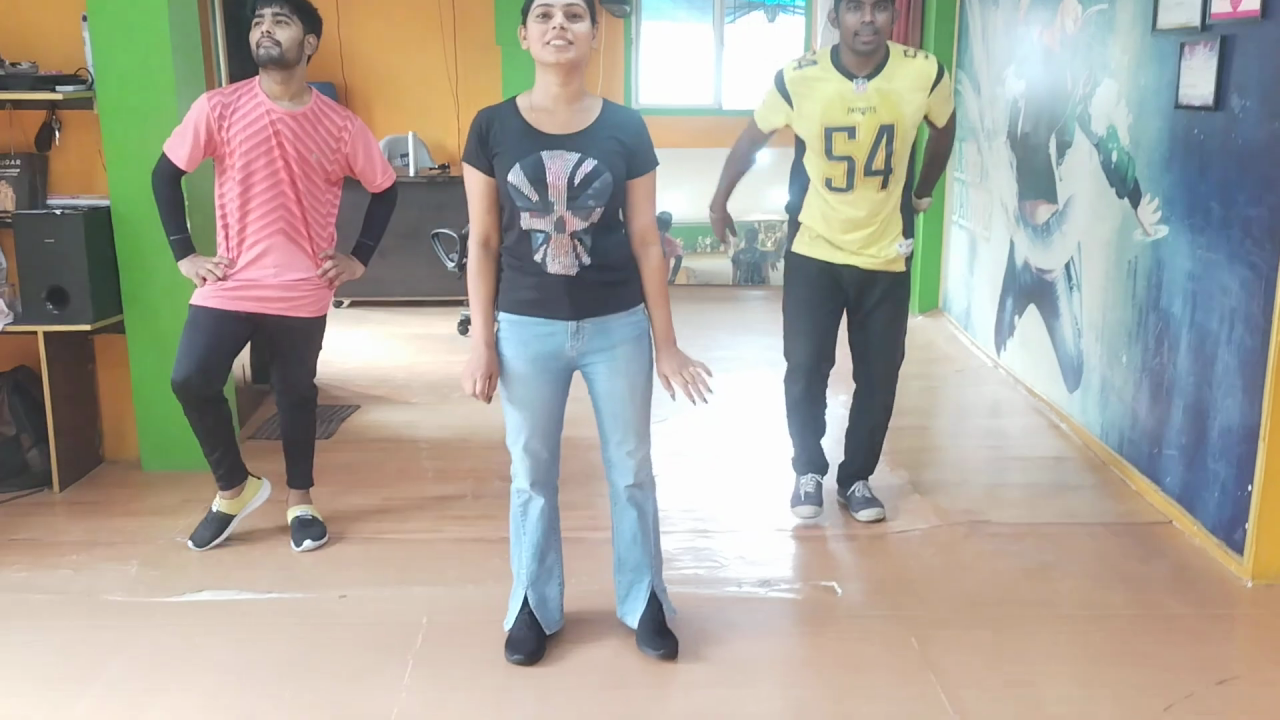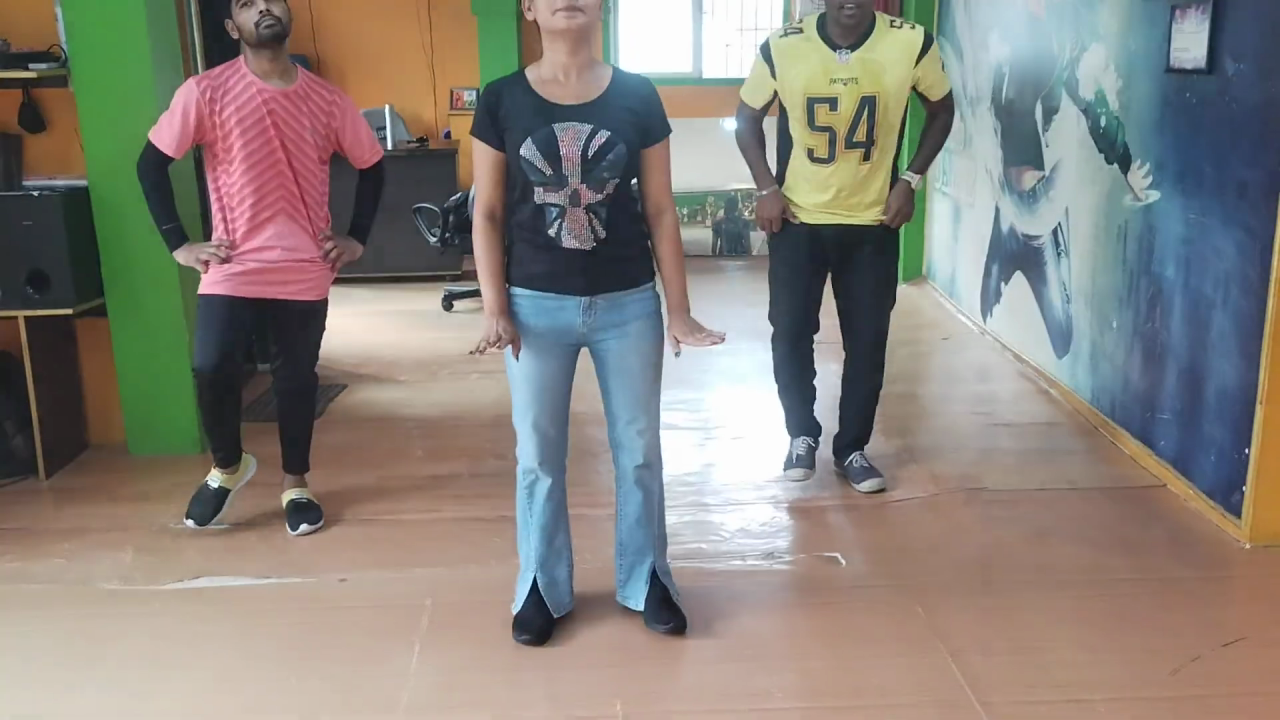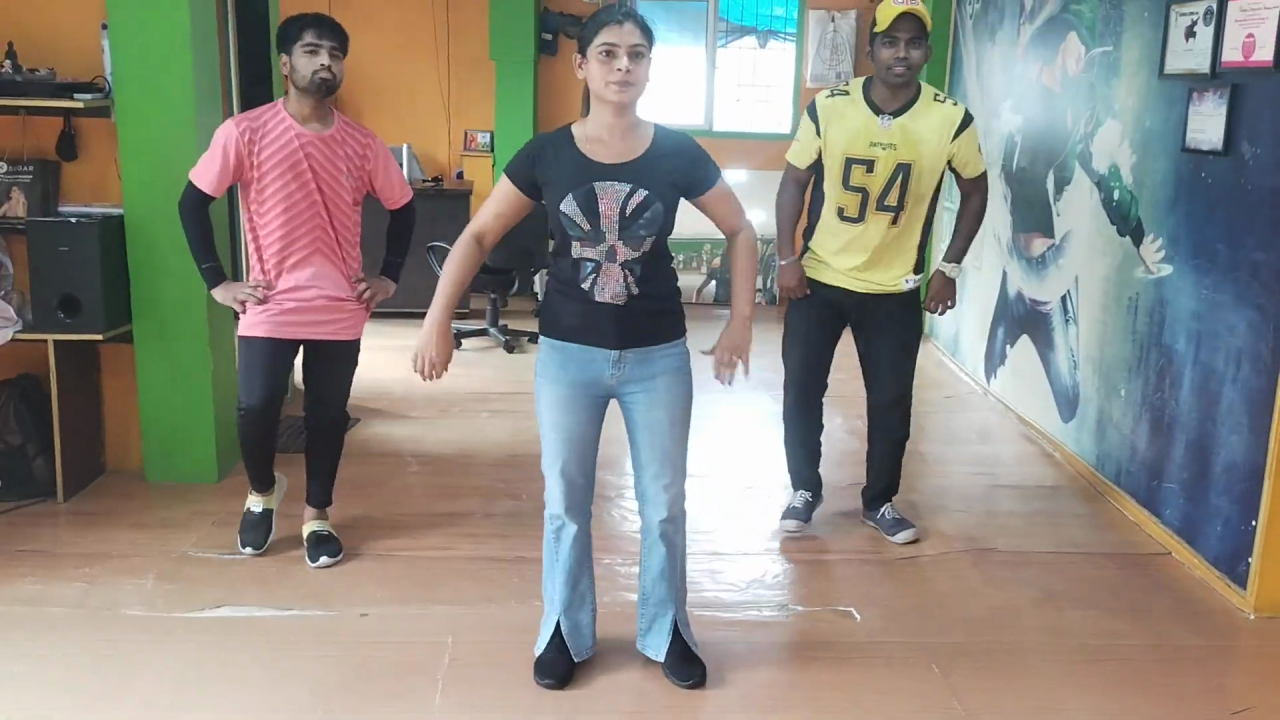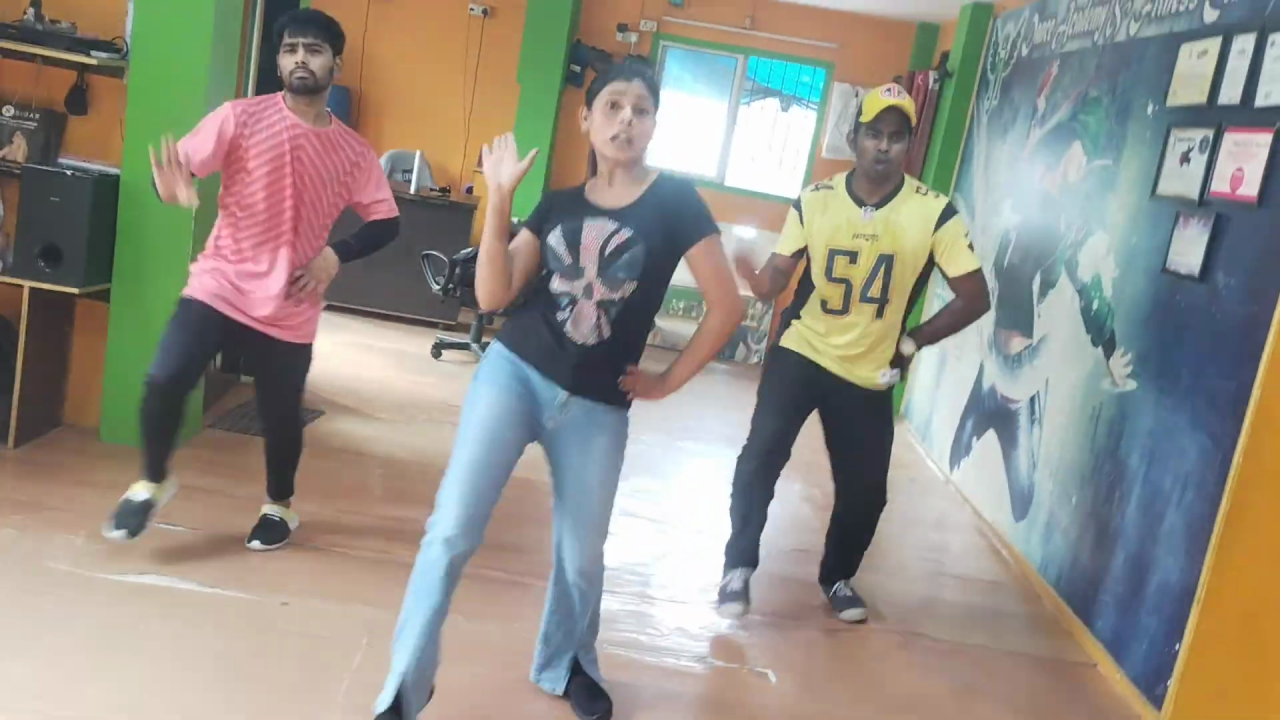
dt=1s
person 1, frame 1
left shoulder: (626, 129)
right shoulder: (492, 127)
left elbow: (645, 241)
right elbow: (483, 243)
left wrist: (665, 342)
right wrist: (482, 343)
left hip: (616, 327)
right hip: (527, 328)
left knee: (630, 469)
right knee: (531, 475)
left ankle: (643, 600)
right ankle: (533, 606)
person 1, frame 2
left shoulder: (637, 96)
right shoulder: (501, 99)
left elbow: (660, 210)
right elbow: (488, 214)
left wrist: (678, 309)
right wrist: (495, 309)
left hip: (627, 302)
right hip: (538, 303)
left knee: (638, 447)
right knee: (538, 453)
left ankle: (646, 578)
right ankle: (541, 586)
person 1, frame 3
left shoulder: (678, 152)
right shoulder: (547, 154)
left elbow: (741, 233)
right elbow: (478, 236)
left wrist: (740, 322)
right wrist: (436, 320)
left hip: (657, 357)
right hip: (568, 354)
left knee: (663, 503)
right knee: (565, 502)
left ankle: (665, 632)
right ankle: (563, 632)
person 1, frame 4
left shoulder: (675, 201)
right shoulder: (558, 204)
left elbow: (728, 305)
right elbow: (492, 297)
left wrist: (668, 381)
right wrist: (498, 200)
left hip: (596, 406)
right hip: (514, 373)
left knee: (581, 557)
right knee: (453, 528)
left ankle: (568, 666)
person 2, frame 1
left shoulder: (340, 125)
right shoulder: (218, 108)
left elbow: (384, 189)
right elbow: (165, 174)
left wrist: (359, 257)
right wrist: (184, 255)
left hip: (302, 289)
right hip: (232, 281)
left knee: (295, 392)
right knee: (191, 379)
left ankle: (299, 501)
right ankle: (234, 488)
person 2, frame 2
left shoulder: (328, 100)
right shoulder: (205, 91)
left elbow: (372, 166)
right elbow: (151, 163)
left wrist: (357, 238)
right wrist: (179, 243)
left hip: (306, 268)
right hip: (235, 264)
left knee: (296, 375)
right knee: (212, 366)
left ankle: (295, 483)
right ankle: (227, 467)
person 2, frame 3
left shoulder: (363, 144)
right shoulder: (244, 132)
left elbow: (402, 208)
right elbow: (193, 202)
left wrist: (389, 277)
right wrist: (217, 282)
left hip: (339, 308)
right hip: (271, 303)
left knee: (328, 415)
right knee: (256, 407)
left ankle: (316, 516)
right ankle: (262, 492)
person 2, frame 4
left shoulder: (354, 150)
right shoulder: (240, 117)
left elbow: (386, 221)
right elbow: (179, 167)
left wrist: (336, 253)
right wrist: (173, 184)
left hip: (290, 305)
right hip: (221, 282)
left knee: (283, 414)
right knee: (164, 380)
left ankle: (279, 504)
right ankle: (151, 482)
person 3, frame 1
left shoulder: (924, 74)
right shoulder: (797, 78)
left elbow: (943, 131)
right elbow: (752, 138)
left wrist: (921, 196)
right wrist: (718, 202)
left hip: (885, 259)
right hip: (815, 254)
left knee: (879, 375)
right knee: (806, 366)
left ankle: (856, 478)
right ankle: (808, 470)
person 3, frame 2
left shoulder: (911, 43)
right shoulder: (781, 48)
left elbow: (942, 110)
right elbow: (747, 119)
left wrist: (910, 180)
right wrist: (766, 190)
left hip: (873, 221)
right hip: (798, 218)
left knee: (867, 339)
right knee: (791, 327)
left ankle: (852, 447)
right ankle: (802, 434)
person 3, frame 3
left shoulder: (950, 118)
right shoulder: (827, 108)
left elbow: (974, 193)
right elbow: (794, 183)
left wrist: (949, 268)
right wrist: (787, 258)
left hip: (894, 289)
right hip: (820, 279)
left knee: (891, 400)
right knee: (802, 386)
left ankle: (879, 500)
right ankle: (804, 488)
person 3, frame 4
left shoulder: (935, 212)
right shoulder: (815, 201)
left elbow: (974, 297)
right elbow: (775, 277)
left wrist: (909, 343)
right wrist: (758, 279)
left hip: (867, 376)
right hip: (801, 354)
left knee: (865, 490)
right knee: (762, 455)
left ankle: (837, 576)
right ankle: (738, 565)
person 4, frame 1
left shoulder: (1083, 76)
right shoulder: (1021, 72)
left elbow: (1110, 146)
left wrist: (1138, 205)
left hip: (1057, 237)
right hip: (1023, 230)
left knee: (1070, 355)
right knee: (1002, 342)
person 4, frame 2
left shoulder: (1070, 40)
right shoulder: (1006, 35)
left elbow: (1098, 111)
left wrist: (1128, 168)
left hip: (1043, 204)
right hip: (1008, 200)
left knee: (1059, 324)
right knee: (989, 312)
person 4, frame 3
left shoulder: (1086, 111)
right shoulder: (1023, 99)
left elbow: (1110, 182)
left wrist: (1140, 241)
left hip: (1054, 268)
right hip: (1018, 262)
left knee: (1065, 389)
right knee: (992, 371)
person 4, frame 4
left shoulder: (1080, 226)
right shoulder: (1025, 200)
left elbow: (1094, 296)
left wrist: (1111, 355)
left hip: (1029, 363)
right hip: (997, 352)
left knee: (1021, 476)
right knee: (959, 453)
